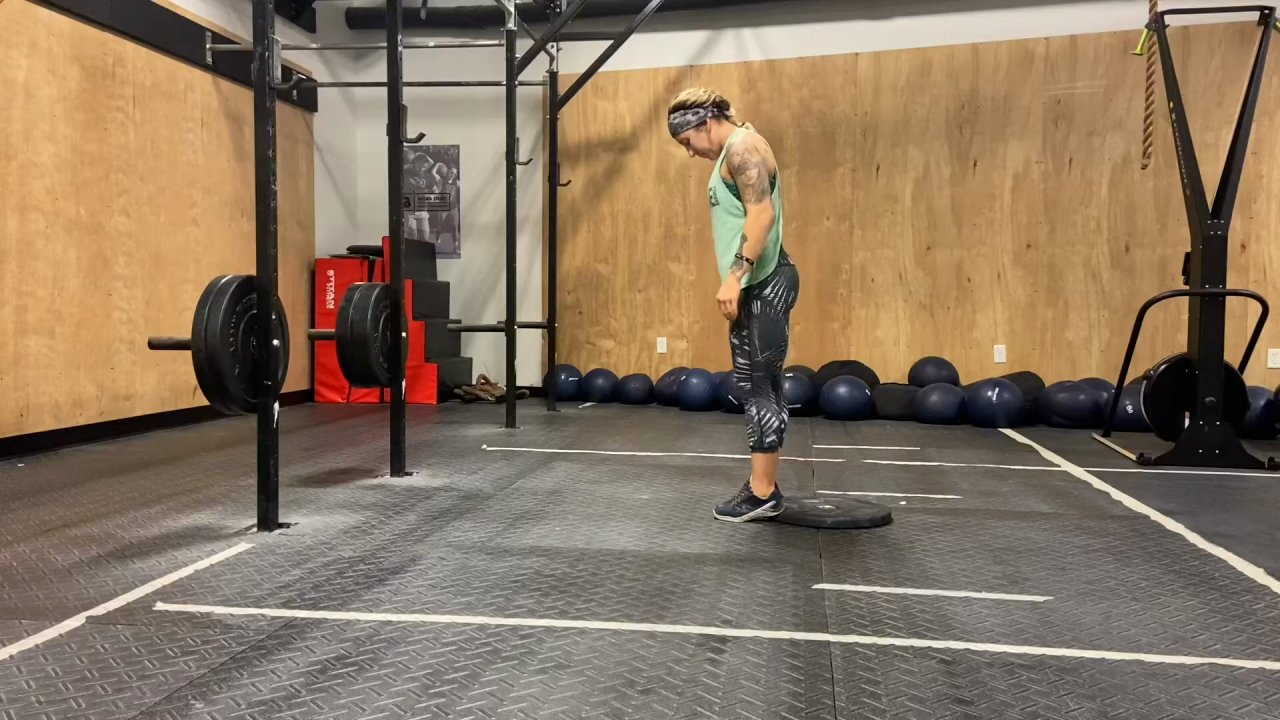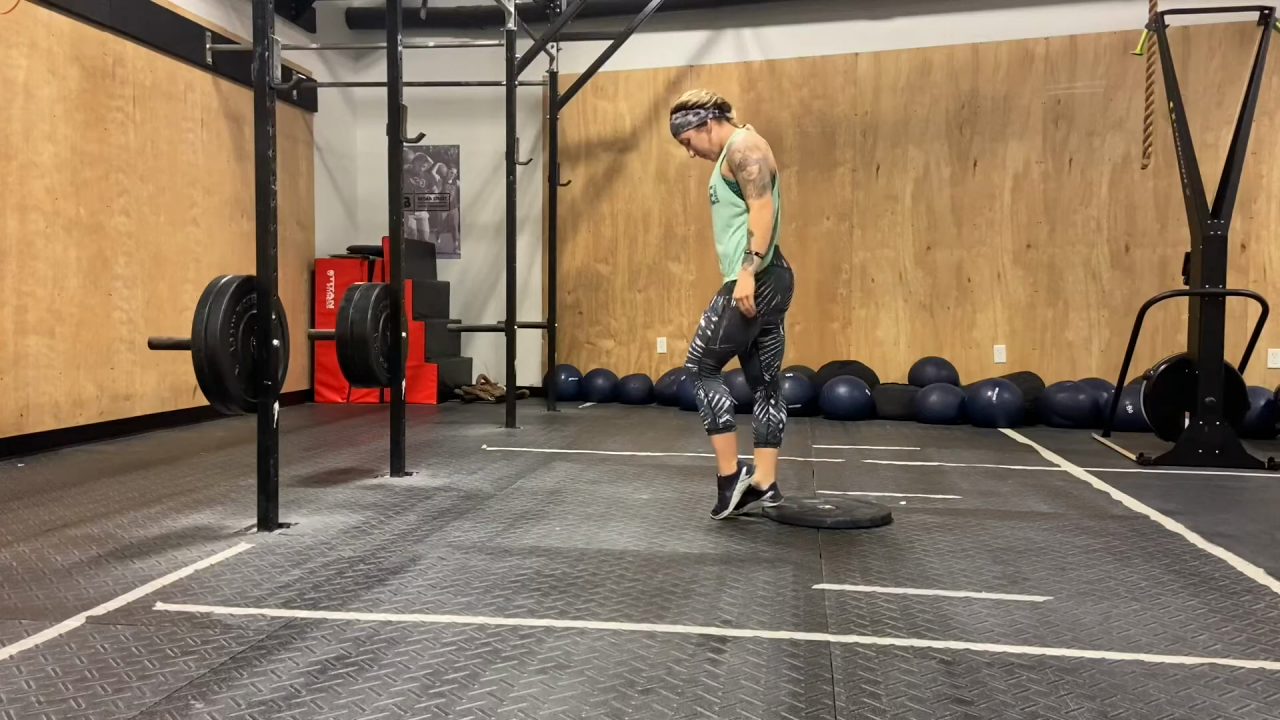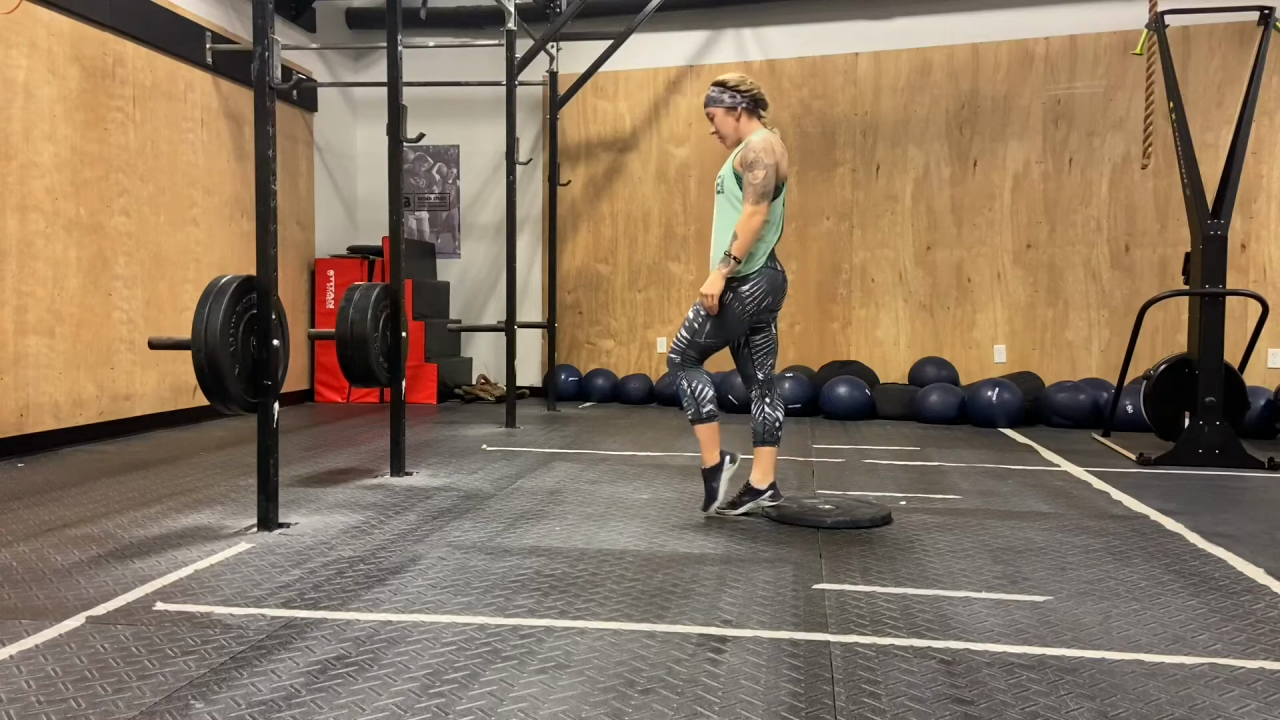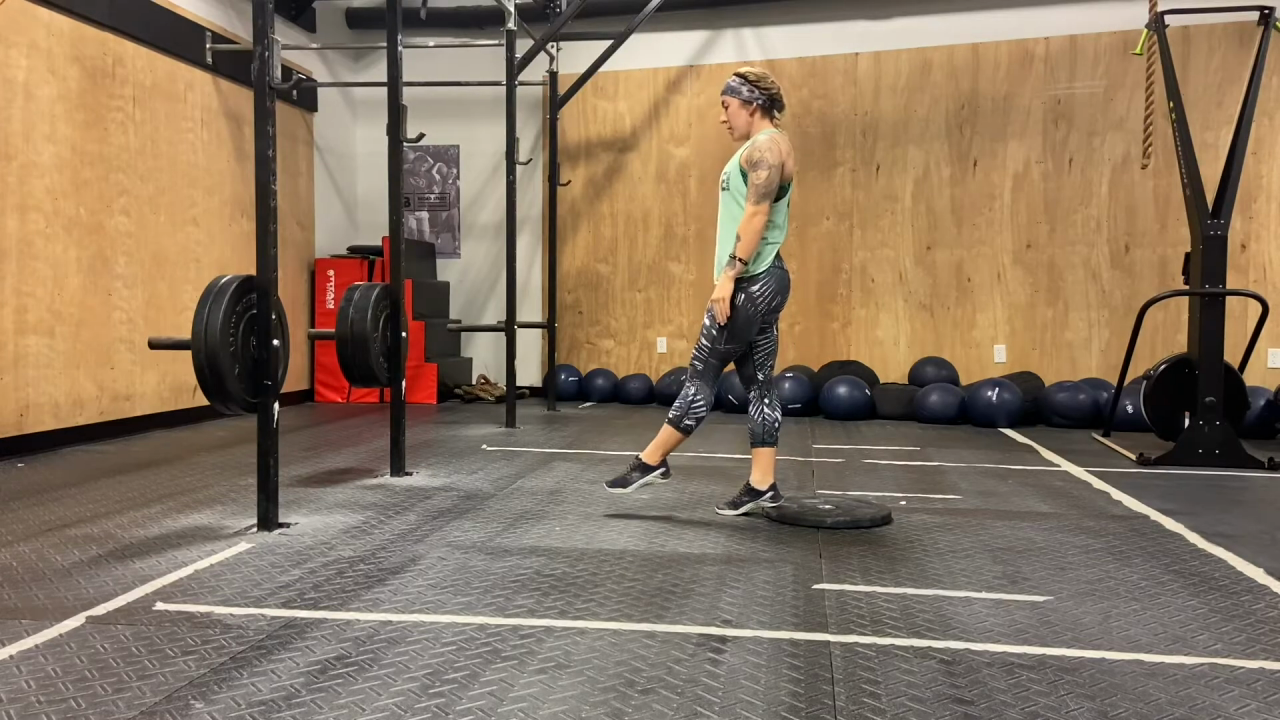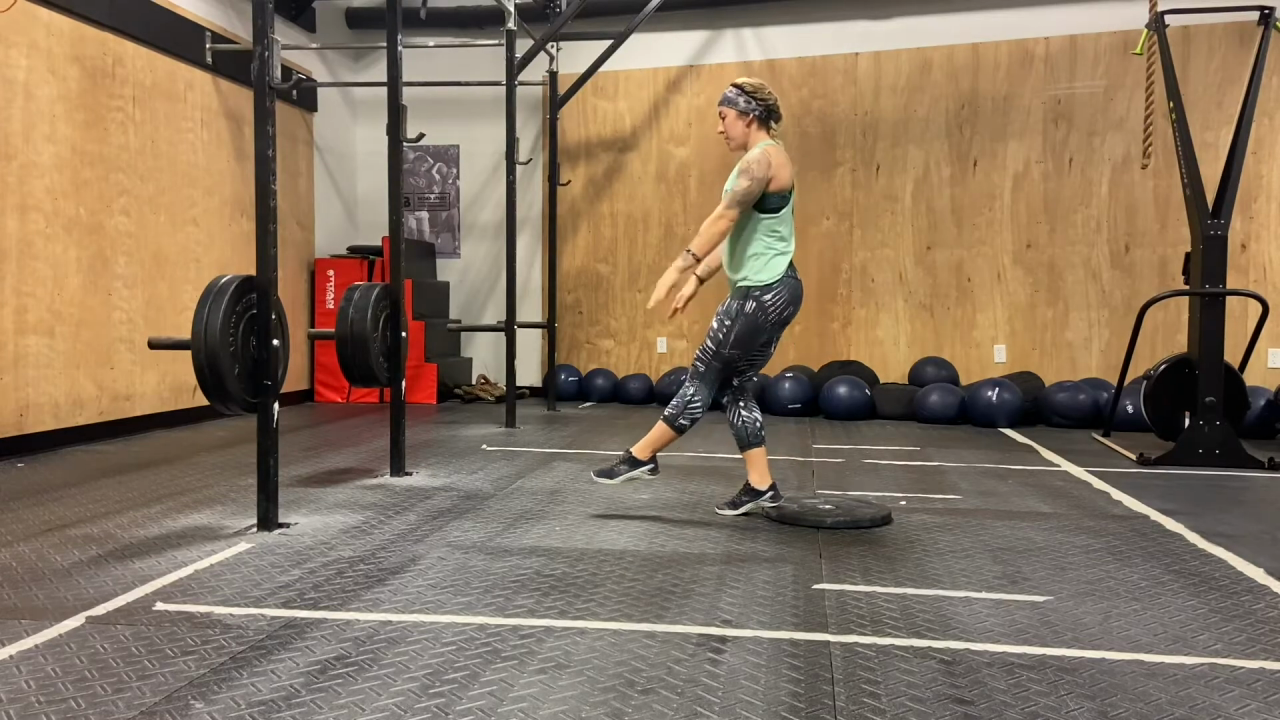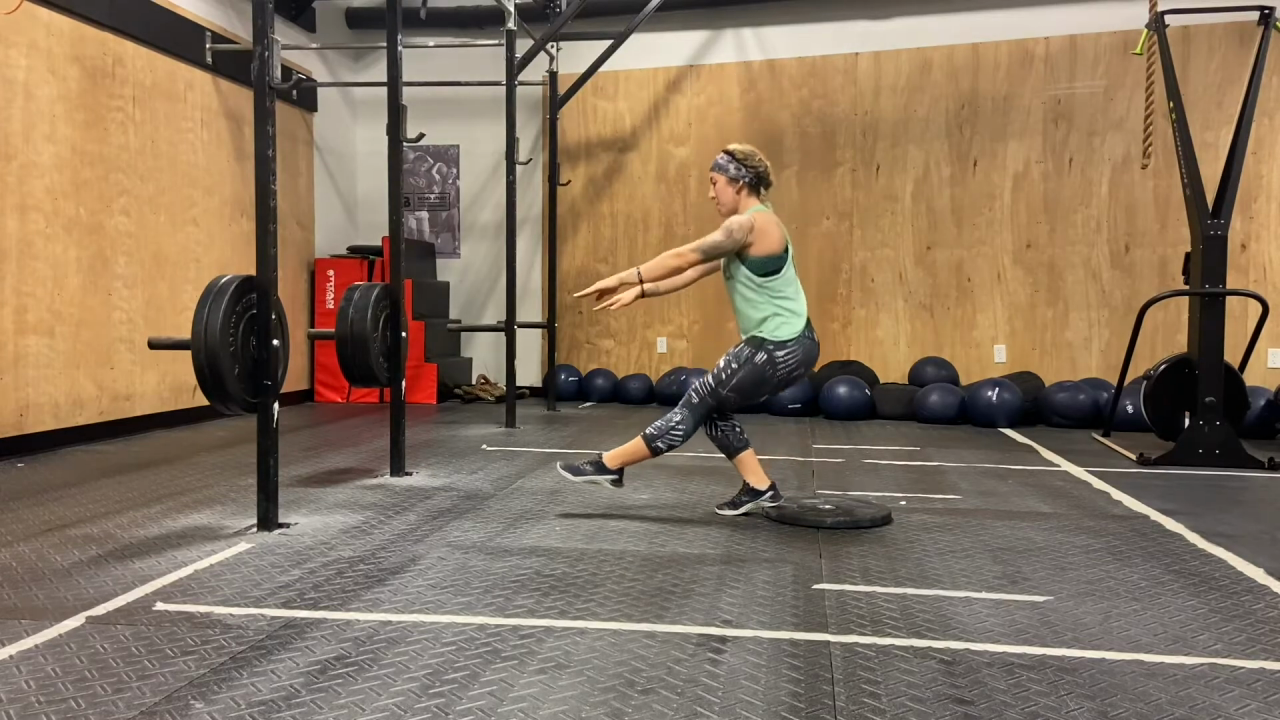
dt=0.5s
person 1, frame 1
left shoulder: (742, 146)
right shoulder: (736, 152)
left elbow: (762, 215)
left wrist: (734, 276)
right wrist: (740, 279)
left hip: (762, 284)
right hip: (767, 281)
left knee: (753, 384)
right knee: (766, 384)
left ankle: (762, 492)
right ankle: (765, 487)
person 1, frame 2
left shoulder: (743, 146)
right shoulder: (735, 154)
left elbow: (763, 210)
left wrist: (746, 273)
left hip: (756, 281)
right hip: (767, 281)
left knee: (702, 366)
right knee: (764, 383)
left ankle: (731, 471)
right ankle: (764, 484)
person 1, frame 3
left shoulder: (760, 145)
right shoulder: (753, 149)
left elbow: (756, 215)
left wrist: (720, 271)
left hip: (747, 281)
right hip: (759, 279)
left knee: (683, 358)
right knee: (760, 382)
left ankle: (715, 461)
right ankle: (763, 484)
person 1, frame 4
left shoulder: (766, 146)
right shoulder: (760, 148)
left elbow: (756, 216)
left wrist: (728, 276)
left hip: (751, 282)
right hip: (760, 281)
left knee: (703, 372)
right knee: (757, 382)
left ankle: (651, 460)
right ankle: (763, 485)
person 1, frame 5
left shoulder: (762, 157)
right shoulder: (761, 159)
left elbow: (724, 219)
right elbow: (738, 232)
left wrist: (677, 268)
right wrist: (697, 277)
left hip: (762, 292)
right hip: (768, 291)
left knee: (703, 376)
right knee: (734, 386)
left ankle: (641, 457)
right ankle: (761, 486)
person 1, frame 6
left shoulder: (750, 223)
right shoulder: (750, 226)
left elbow: (684, 258)
right elbow: (694, 270)
left wrist: (622, 277)
right wrist: (638, 289)
left hip: (782, 351)
right hip: (782, 346)
left knee: (696, 404)
right knee: (707, 402)
left ankle: (607, 464)
right ankle: (760, 486)
